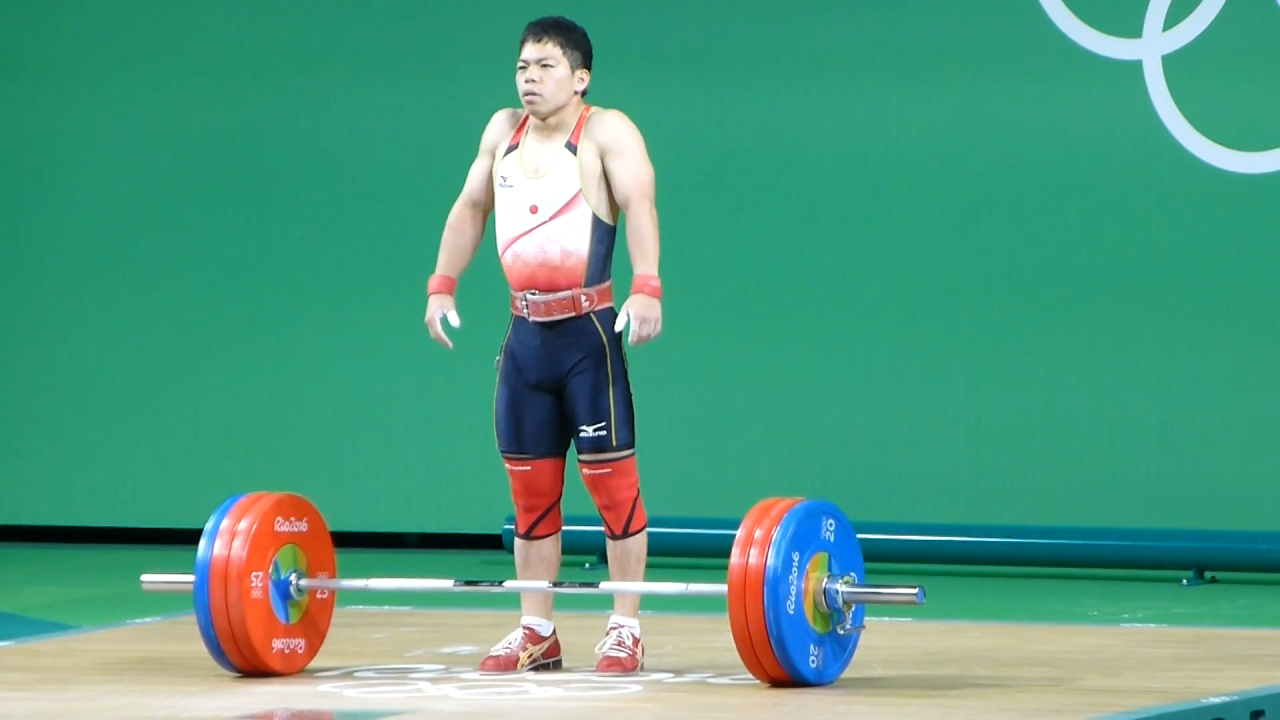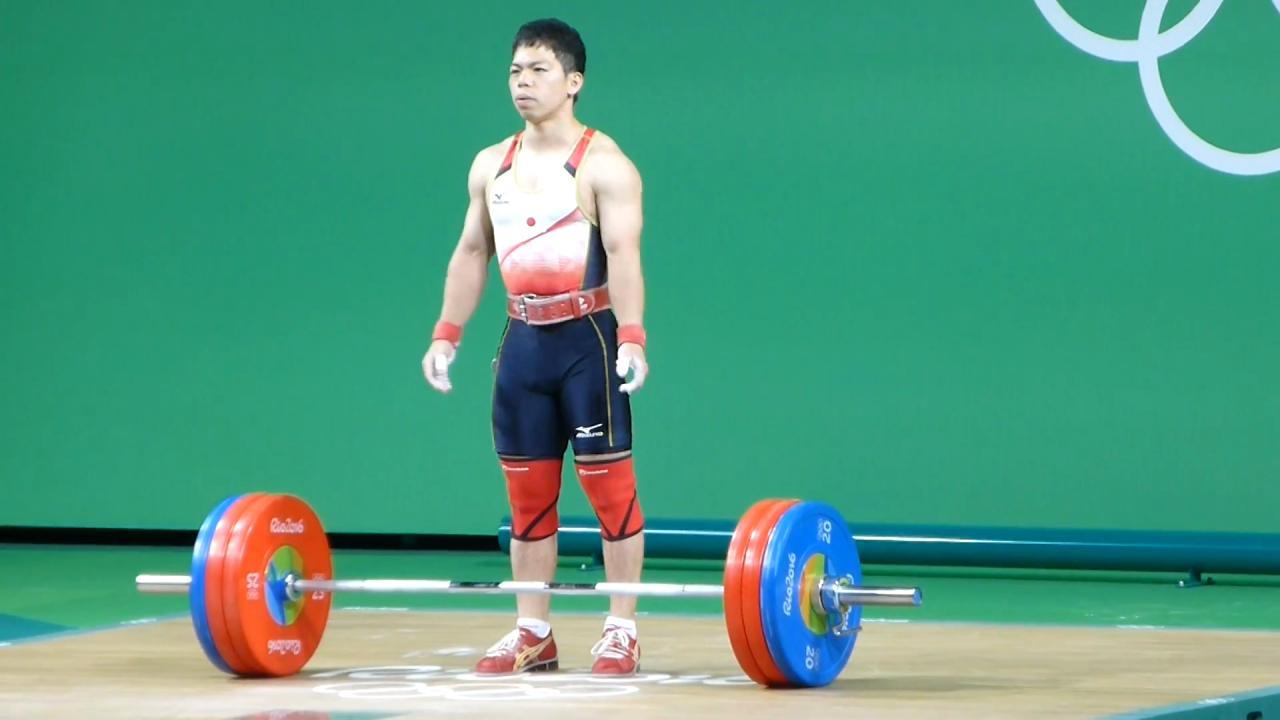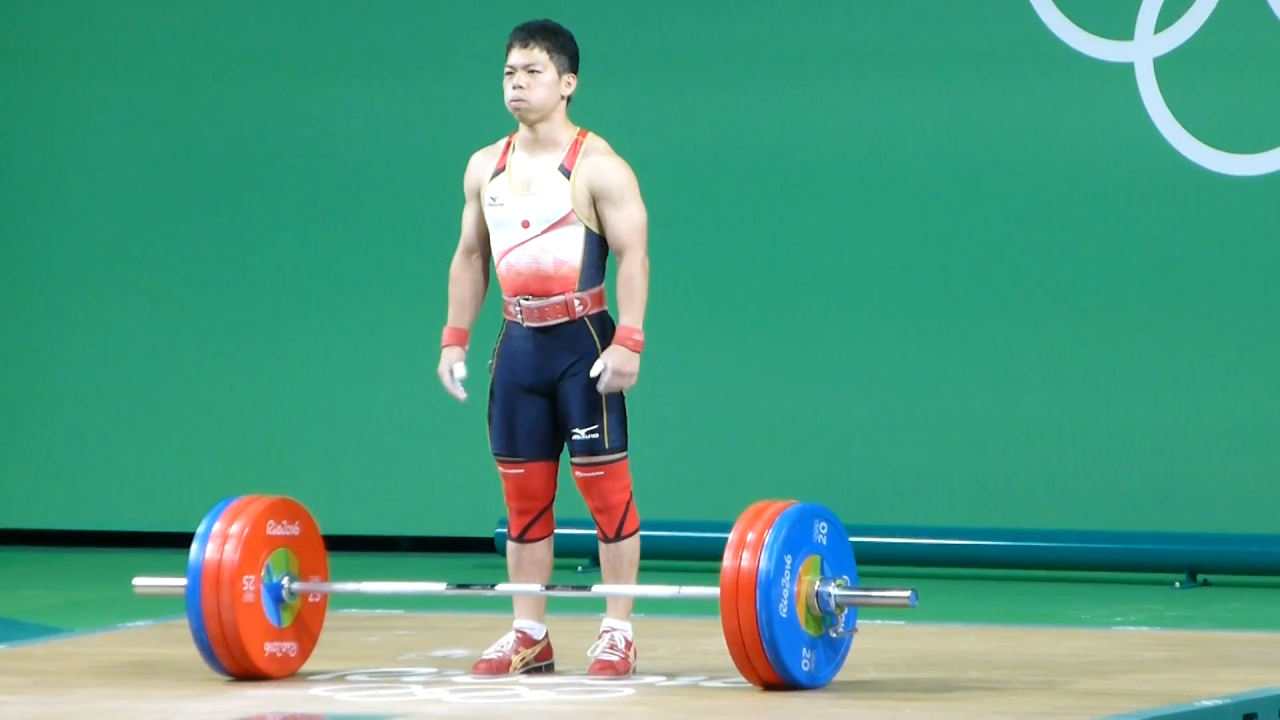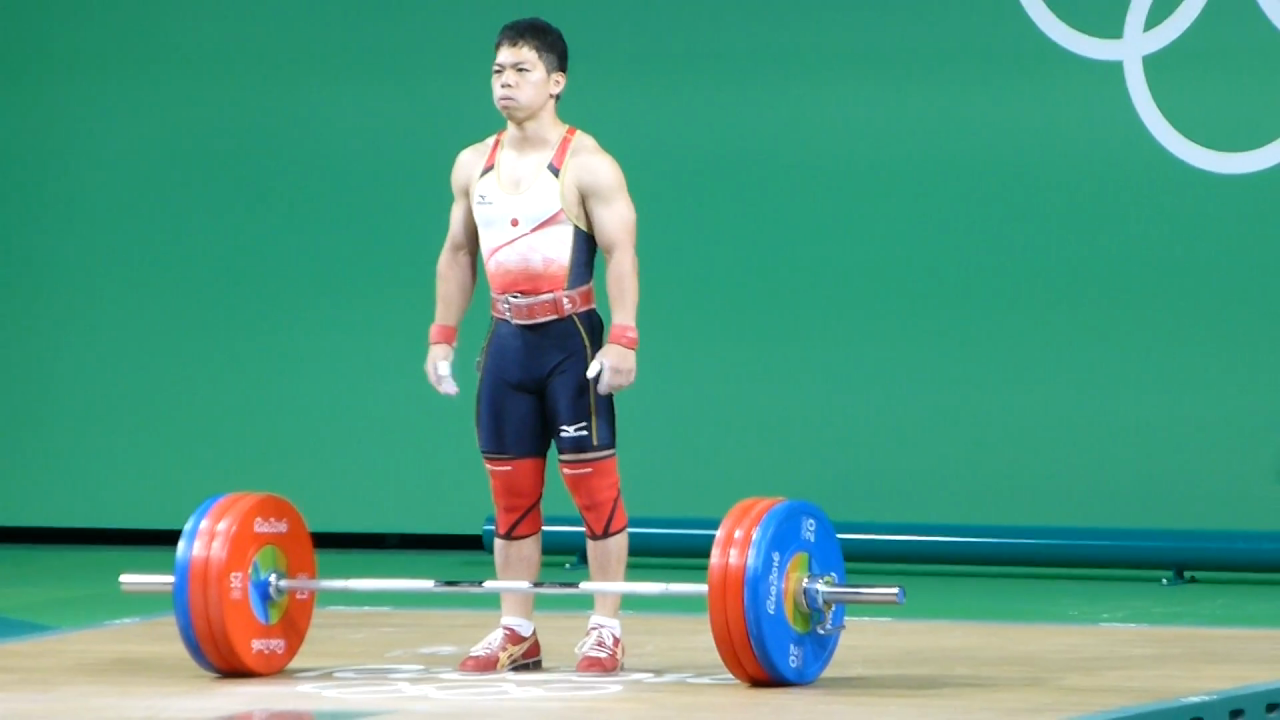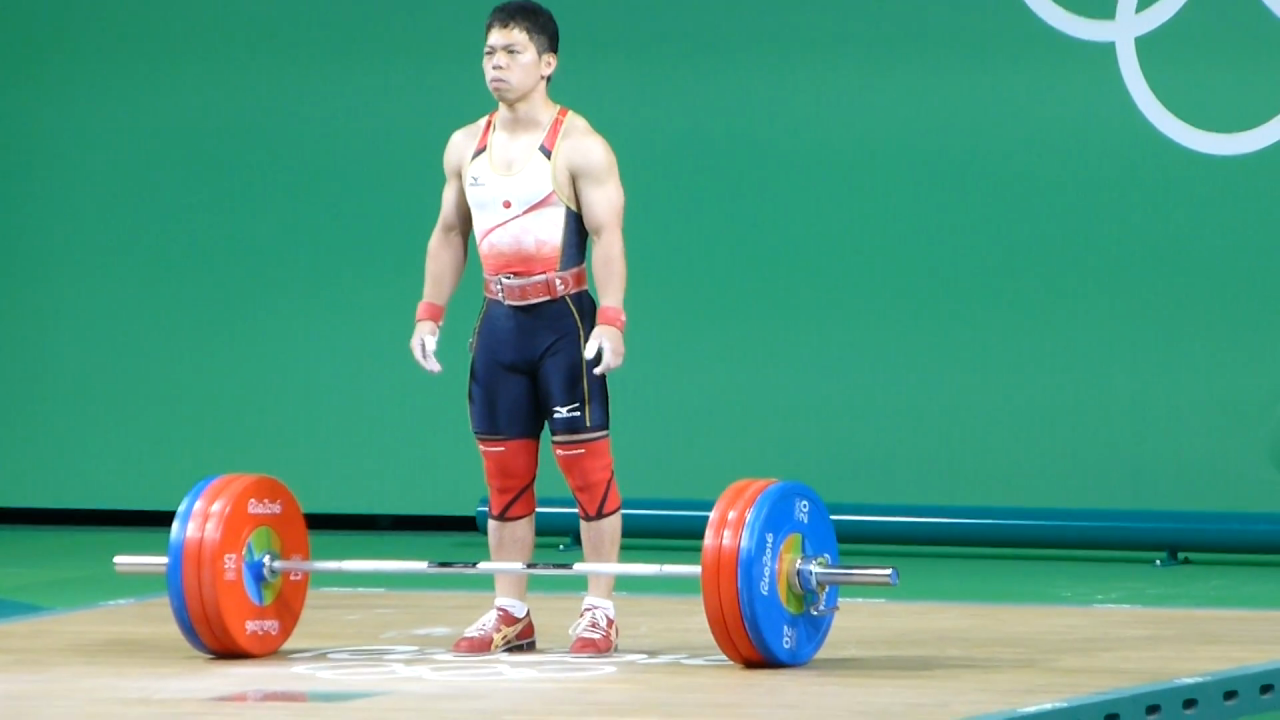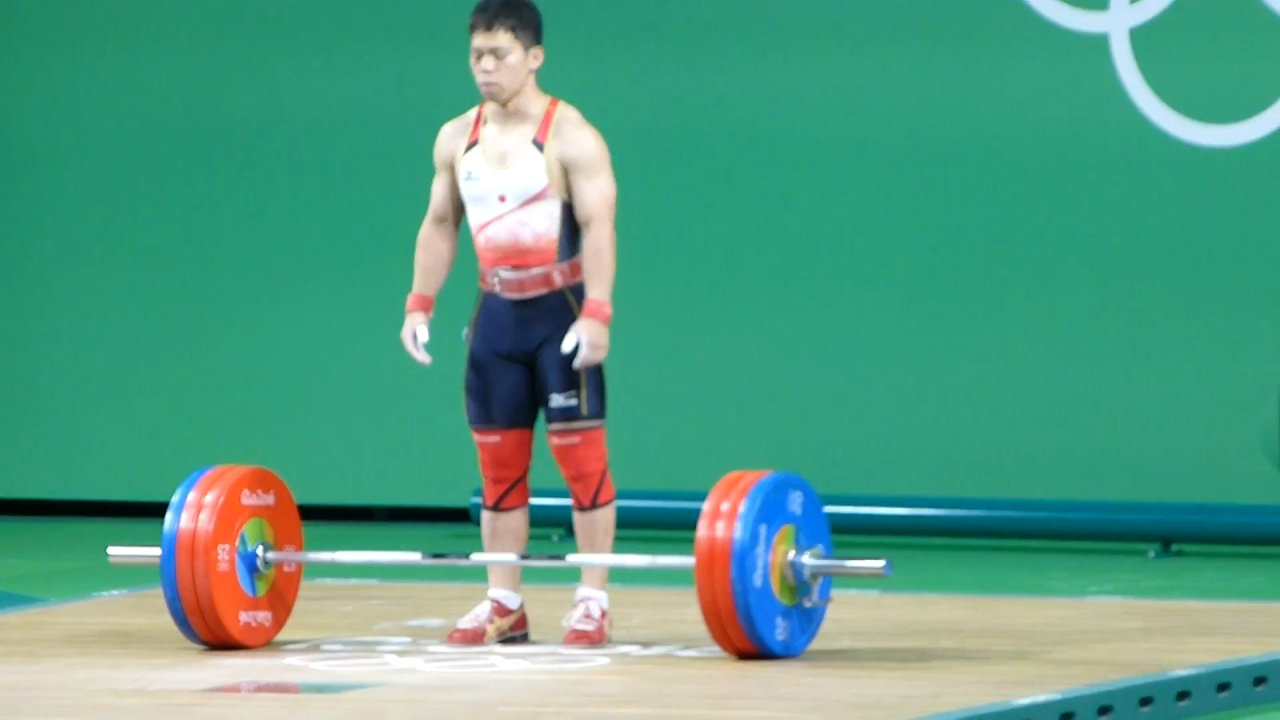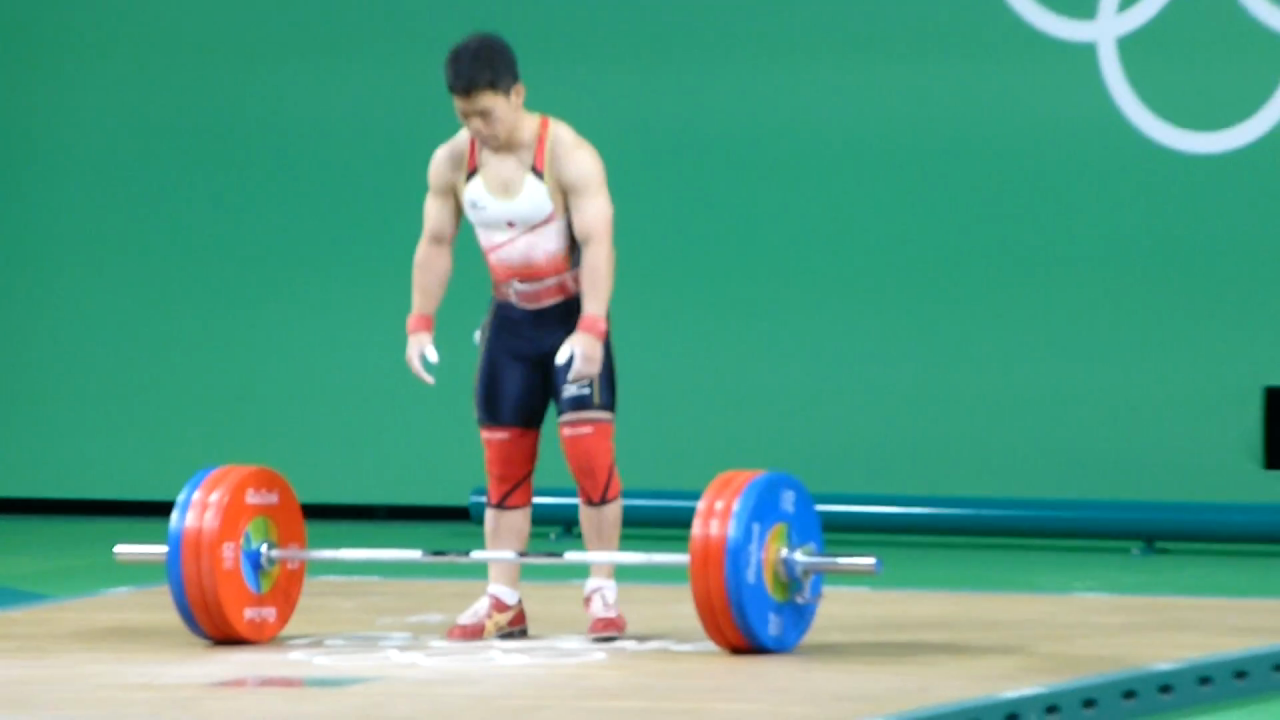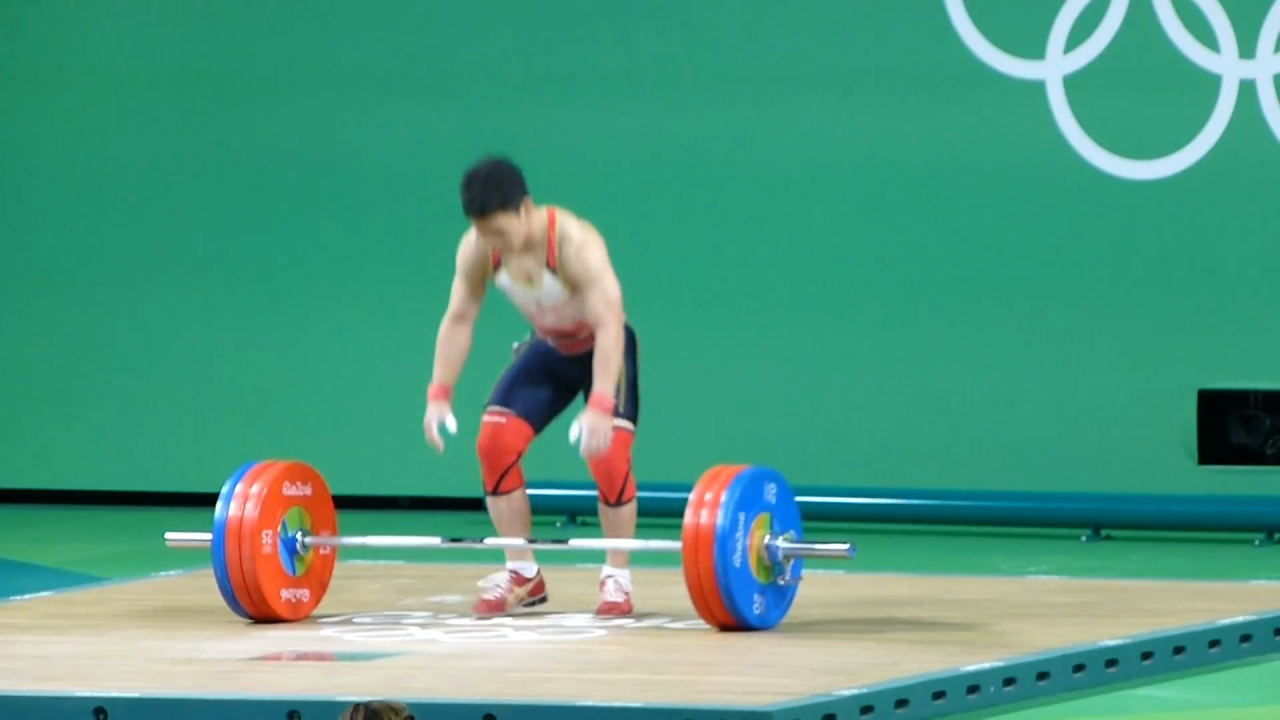
dt=0.2s
person 1, frame 1
left shoulder: (607, 134)
right shoulder: (501, 133)
left elbow: (641, 211)
right elbow: (468, 212)
left wrist: (647, 290)
right wrist: (441, 287)
left hip: (589, 334)
right hip: (524, 336)
left knee: (611, 482)
right knee: (530, 489)
left ankle: (625, 629)
right ankle: (536, 630)
person 1, frame 2
left shoulder: (603, 163)
right shoulder: (491, 164)
left elbow: (622, 255)
right elbow: (472, 253)
left wrist: (631, 338)
right wrist: (445, 334)
left hip: (586, 338)
right hip: (522, 340)
left knee: (609, 483)
right knee: (528, 490)
left ankle: (622, 630)
right ankle: (533, 631)
person 1, frame 3
left shoulder: (598, 165)
right shoulder: (484, 166)
left elbow: (631, 256)
right elbow: (469, 257)
left wrist: (626, 341)
right wrist: (454, 339)
left hip: (581, 339)
right hip: (517, 343)
left knee: (604, 486)
right knee: (524, 493)
left ankle: (618, 631)
right ankle: (529, 633)
person 1, frame 4
left shoulder: (586, 162)
right shoulder: (472, 164)
left elbow: (620, 254)
right elbow: (457, 253)
left wrist: (622, 338)
right wrist: (442, 335)
left hip: (570, 338)
right hip: (505, 340)
left knee: (592, 484)
right knee: (511, 491)
left ankle: (605, 630)
right ankle: (516, 631)
person 1, frame 5
left shoulder: (579, 144)
right shoulder: (464, 146)
left elbow: (607, 237)
right elbow: (449, 233)
left wrist: (611, 319)
right wrist: (429, 312)
left hip: (564, 320)
right hip: (498, 322)
left knee: (586, 467)
right knee: (505, 475)
left ankle: (599, 610)
right ankle: (510, 613)
person 1, frame 6
left shoulder: (571, 135)
right shoulder: (455, 138)
left elbow: (599, 229)
right elbow: (439, 226)
left wrist: (597, 312)
right wrist: (419, 305)
left hip: (561, 311)
right hip: (496, 314)
left knee: (581, 457)
right knee: (498, 466)
left ankle: (593, 600)
right ankle: (504, 604)
person 1, frame 7
left shoulder: (566, 152)
right shoulder: (449, 160)
left elbow: (598, 243)
right elbow: (434, 243)
left wrist: (590, 327)
right wrist: (420, 323)
left hip: (575, 313)
right hip: (511, 320)
left knee: (588, 450)
right knee: (503, 458)
left ankle: (601, 594)
right ankle: (503, 601)
person 1, frame 8
left shoulder: (575, 242)
right shoulder: (476, 247)
left elbow: (608, 324)
right elbow: (457, 320)
left wrist: (599, 407)
right wrist: (439, 395)
left hip: (605, 348)
right hip: (549, 350)
left knee: (607, 447)
right knee: (494, 439)
left ankle: (616, 577)
right ankle: (521, 575)
